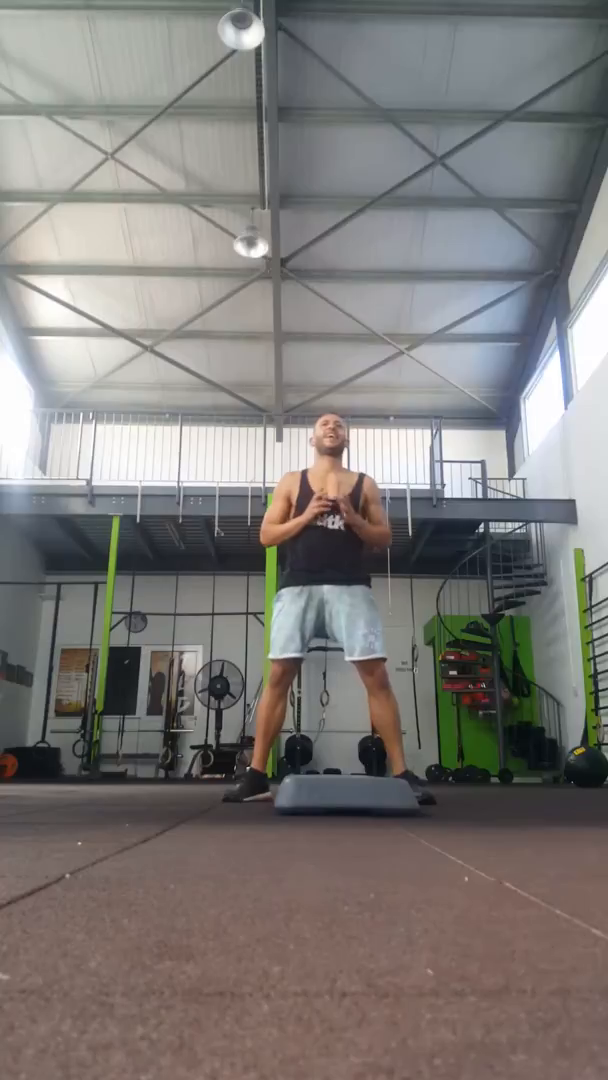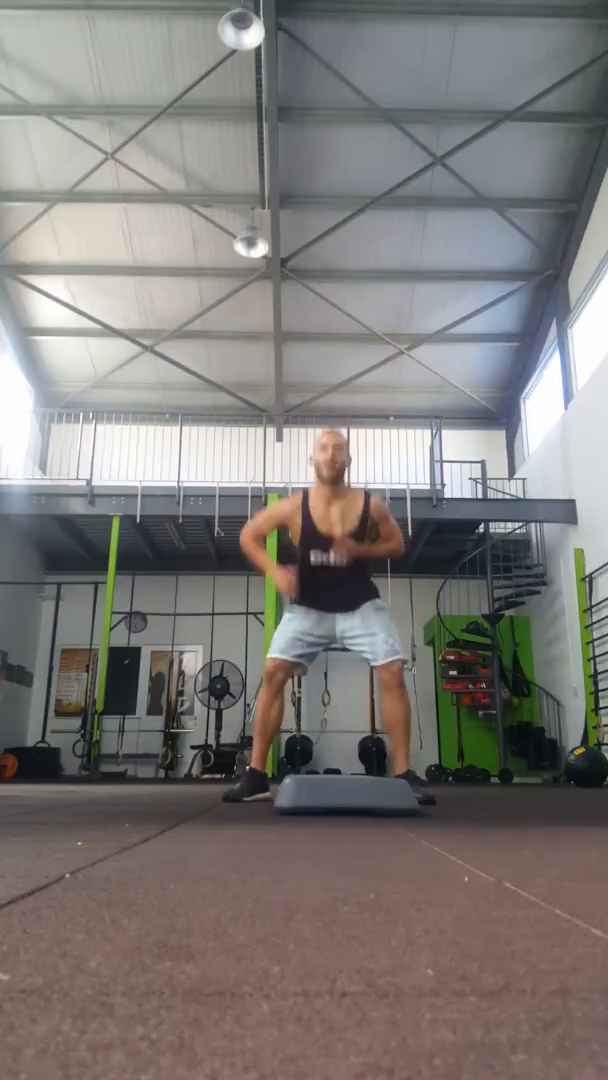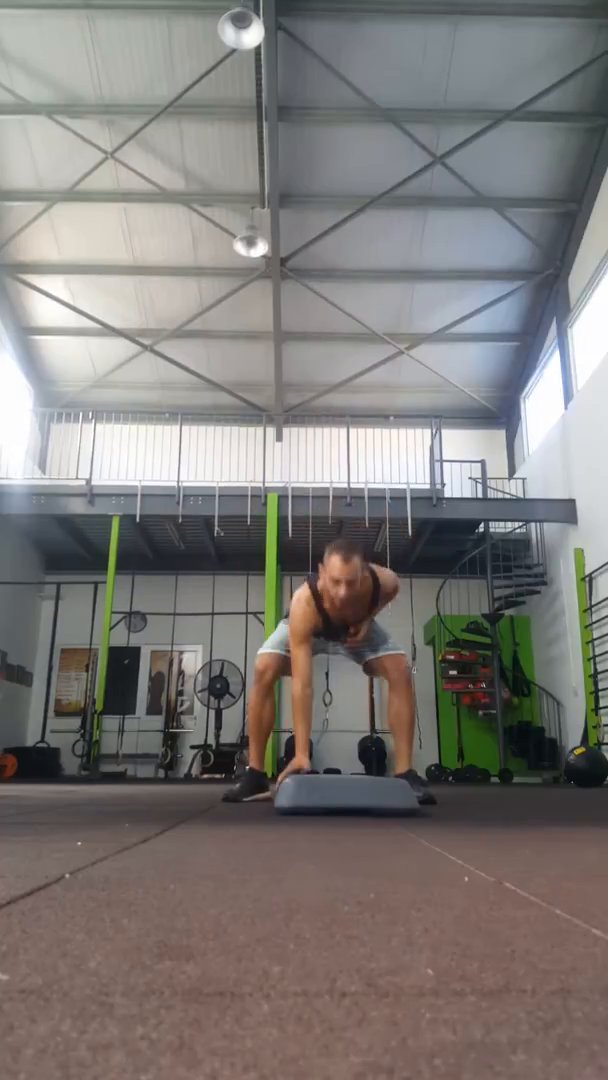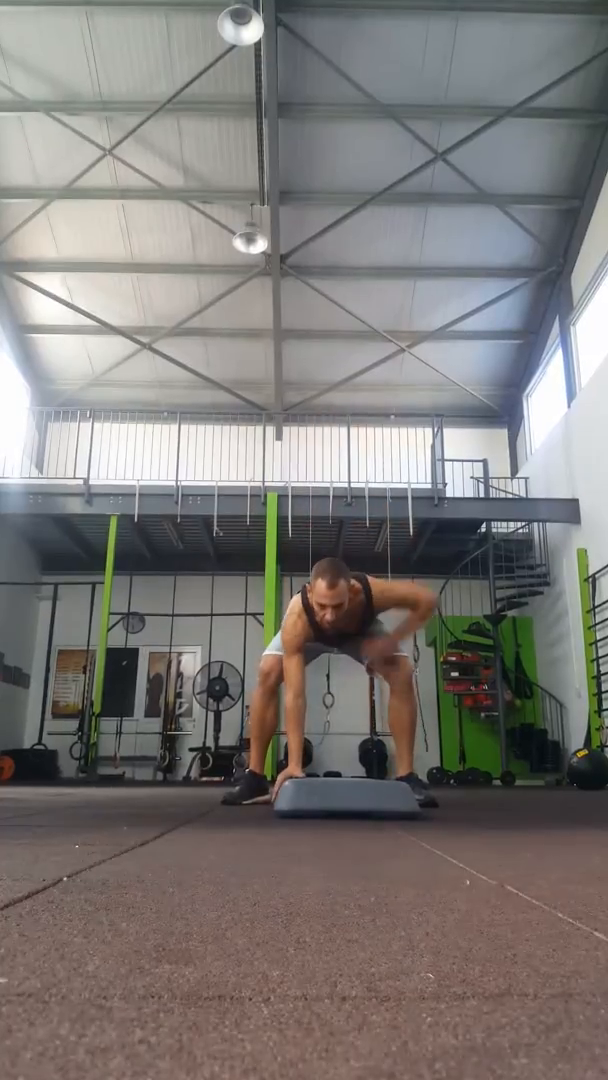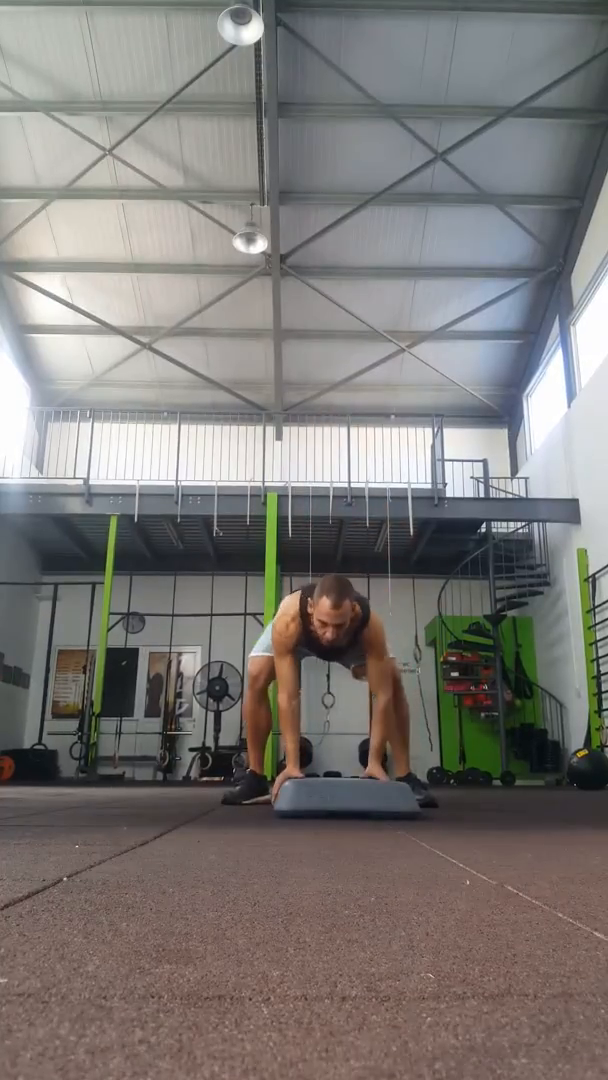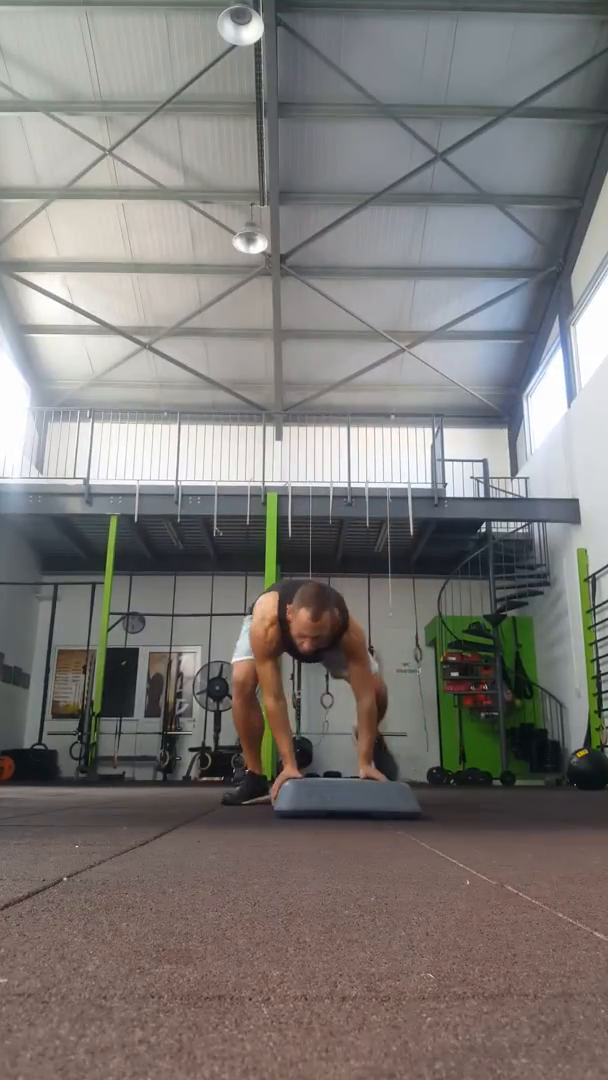
dt=0.4s
person 1, frame 1
left shoulder: (365, 485)
right shoulder: (291, 482)
left elbow: (384, 537)
right elbow: (266, 535)
left wrist: (358, 522)
right wrist: (305, 517)
left hip: (351, 588)
right hip: (299, 588)
left knee: (376, 676)
right knee: (279, 675)
left ankle: (401, 772)
right ankle: (256, 774)
person 1, frame 2
left shoulder: (370, 505)
right shoulder: (293, 507)
left elbow: (397, 545)
right elbow: (249, 536)
left wrist: (360, 550)
right wrist: (274, 571)
left hip: (360, 606)
right hip: (308, 608)
left knee: (393, 676)
right knee: (273, 675)
left ankle: (404, 773)
right ankle: (256, 774)
person 1, frame 3
left shoulder: (380, 581)
right shoulder: (305, 603)
right elbow: (302, 685)
left wrist: (368, 618)
right wrist: (301, 752)
left hip: (357, 631)
right hip: (308, 632)
left knee: (400, 673)
right knee: (264, 671)
left ankle: (405, 774)
right ankle: (255, 775)
person 1, frame 4
left shoulder: (373, 593)
right shoulder: (297, 618)
left elbow: (428, 600)
right elbow: (295, 694)
left wrist: (393, 639)
right wrist: (294, 763)
left hip: (363, 631)
right hip: (311, 635)
left knee: (402, 676)
right knee: (268, 674)
left ankle: (406, 776)
right ankle: (255, 778)
person 1, frame 5
left shoulder: (369, 625)
right shoulder: (288, 621)
left elbow: (383, 695)
right elbow: (288, 696)
left wrist: (375, 761)
right wrist: (292, 764)
right hip: (299, 636)
left knee: (392, 681)
right knee: (257, 677)
left ankle: (405, 777)
right ankle: (255, 778)
person 1, frame 6
left shoulder: (349, 630)
right shoulder: (265, 623)
left elbow: (365, 696)
right elbow: (273, 697)
left wrist: (364, 763)
right wrist: (289, 764)
right hip: (274, 627)
left knee: (377, 691)
right knee: (242, 682)
left ankle: (368, 737)
right ankle: (255, 778)
